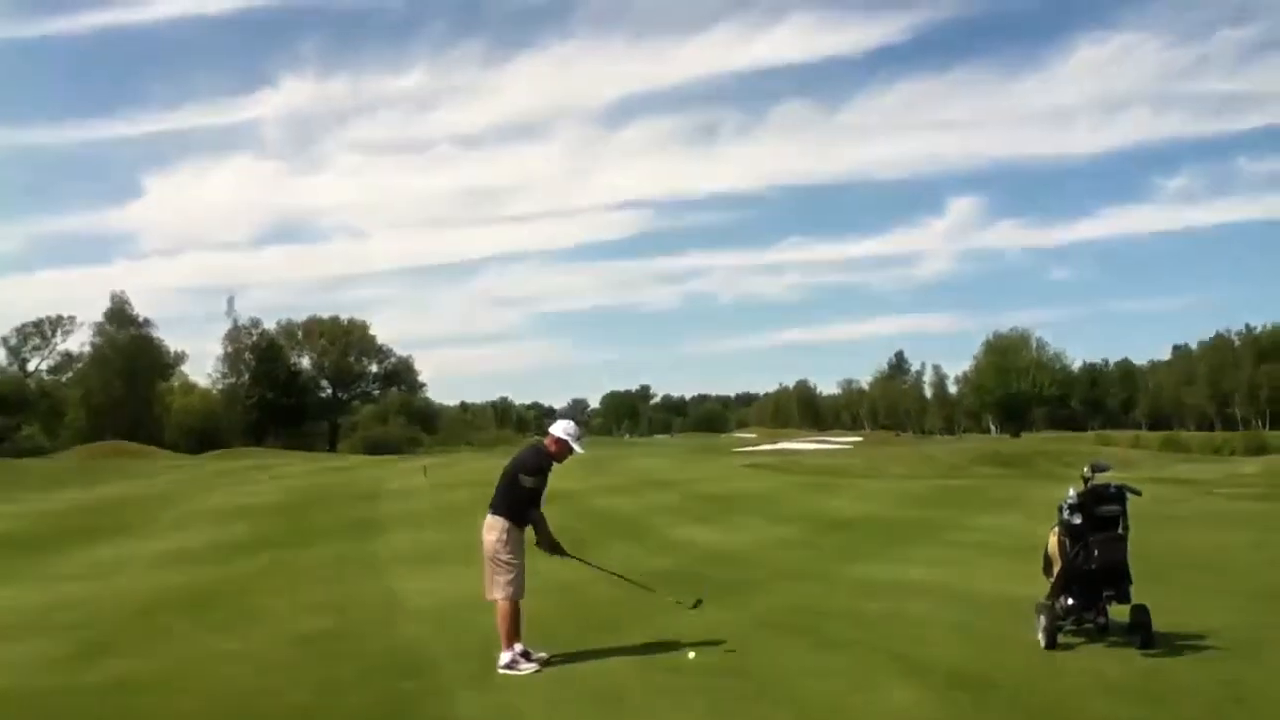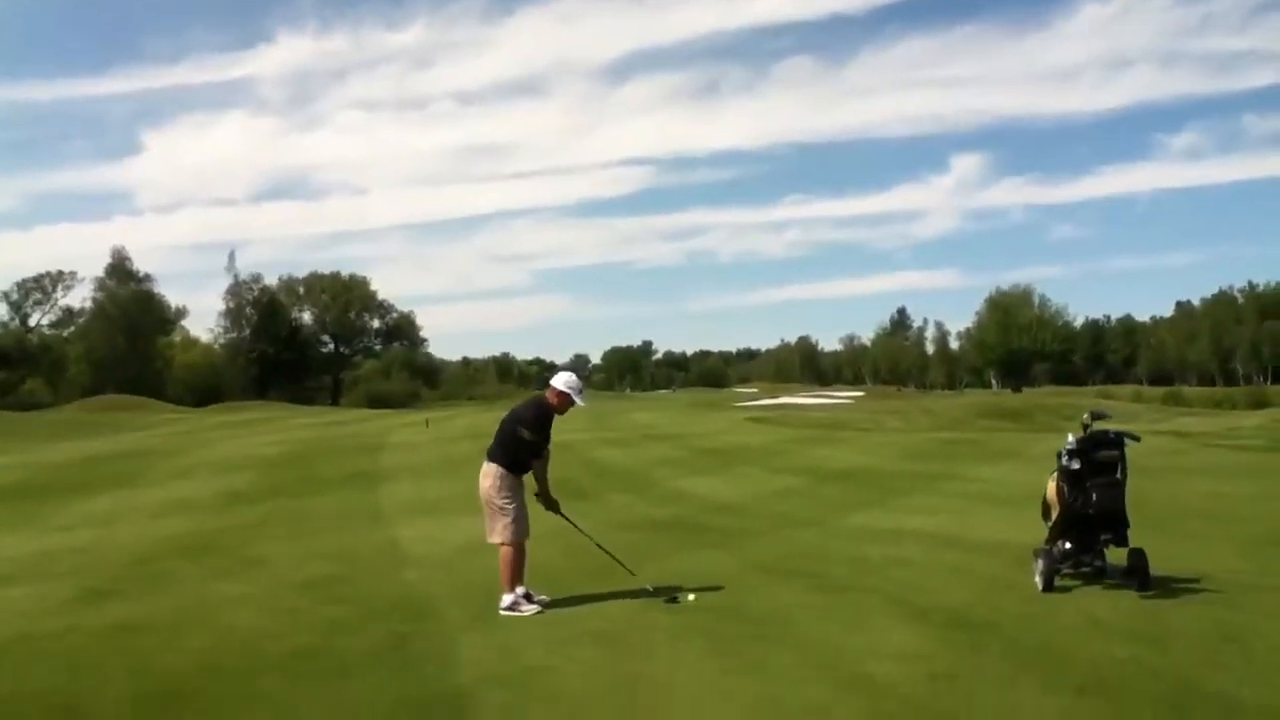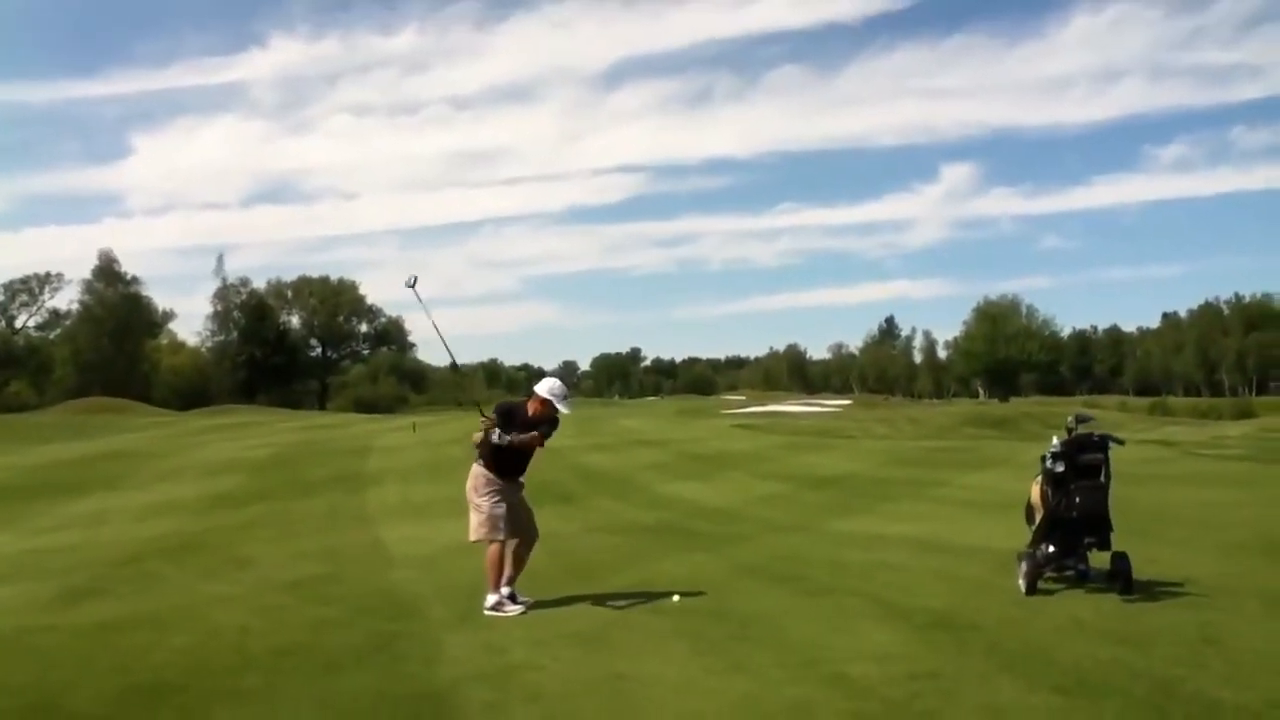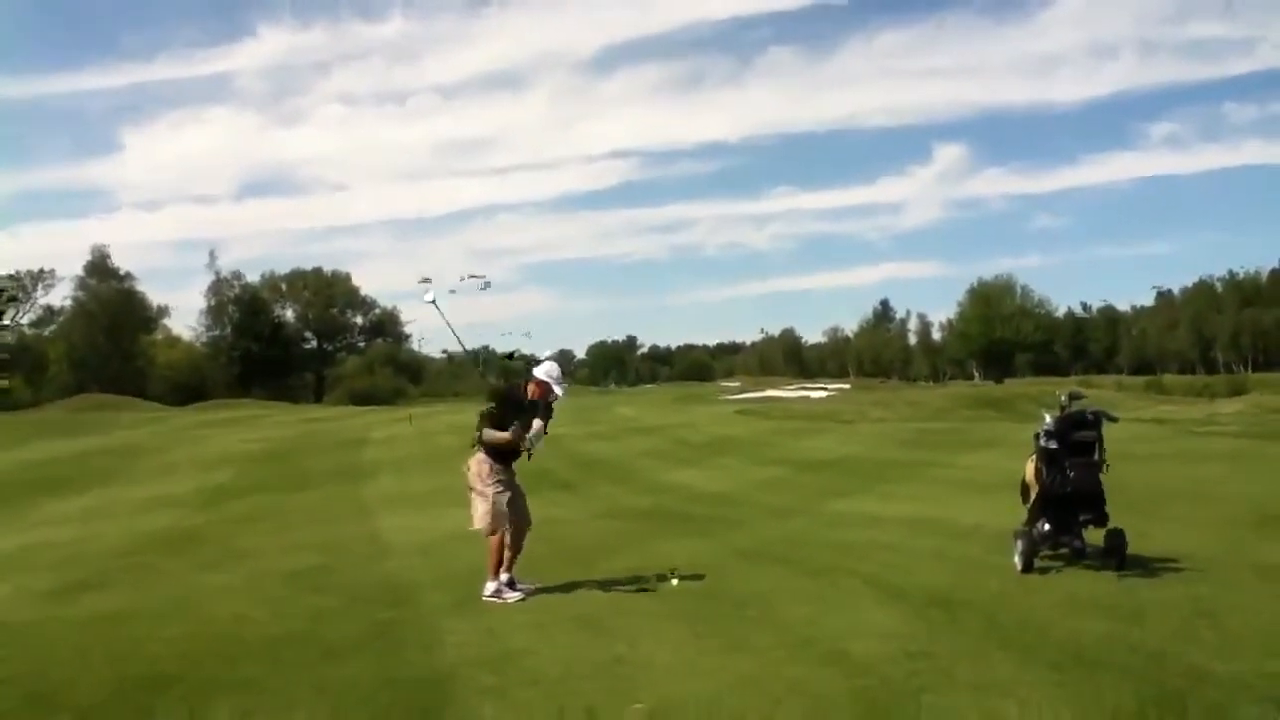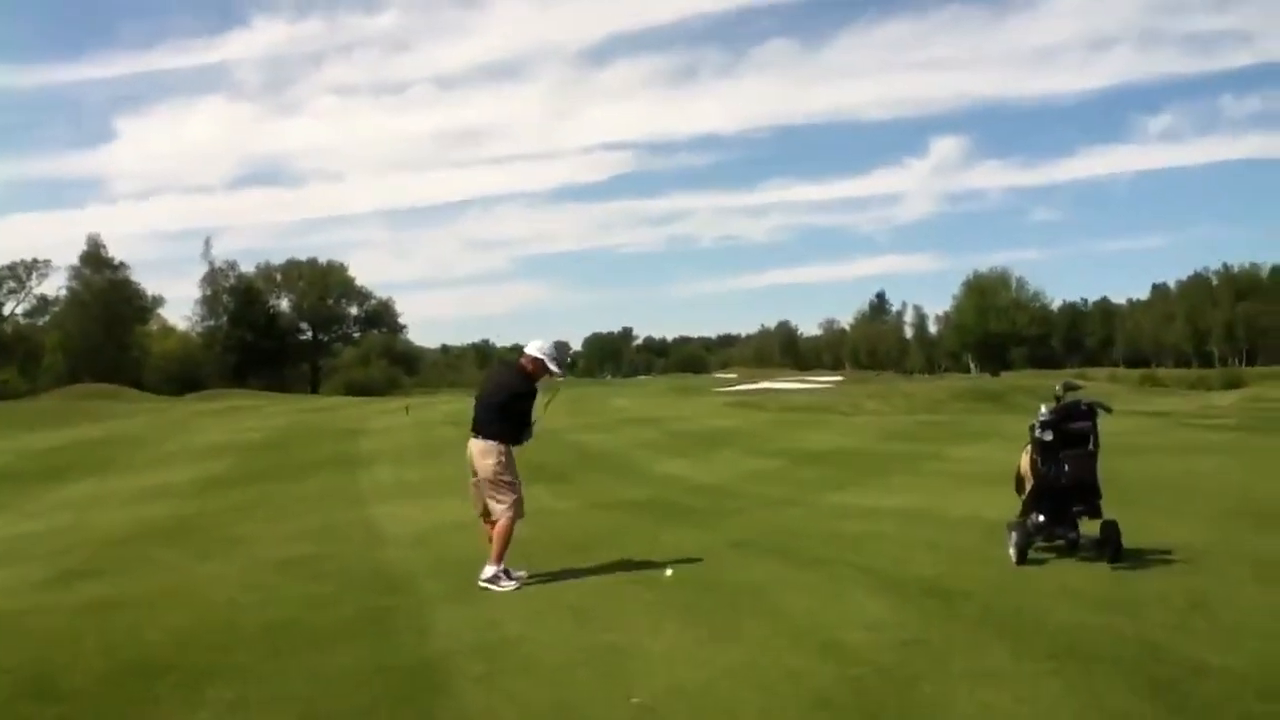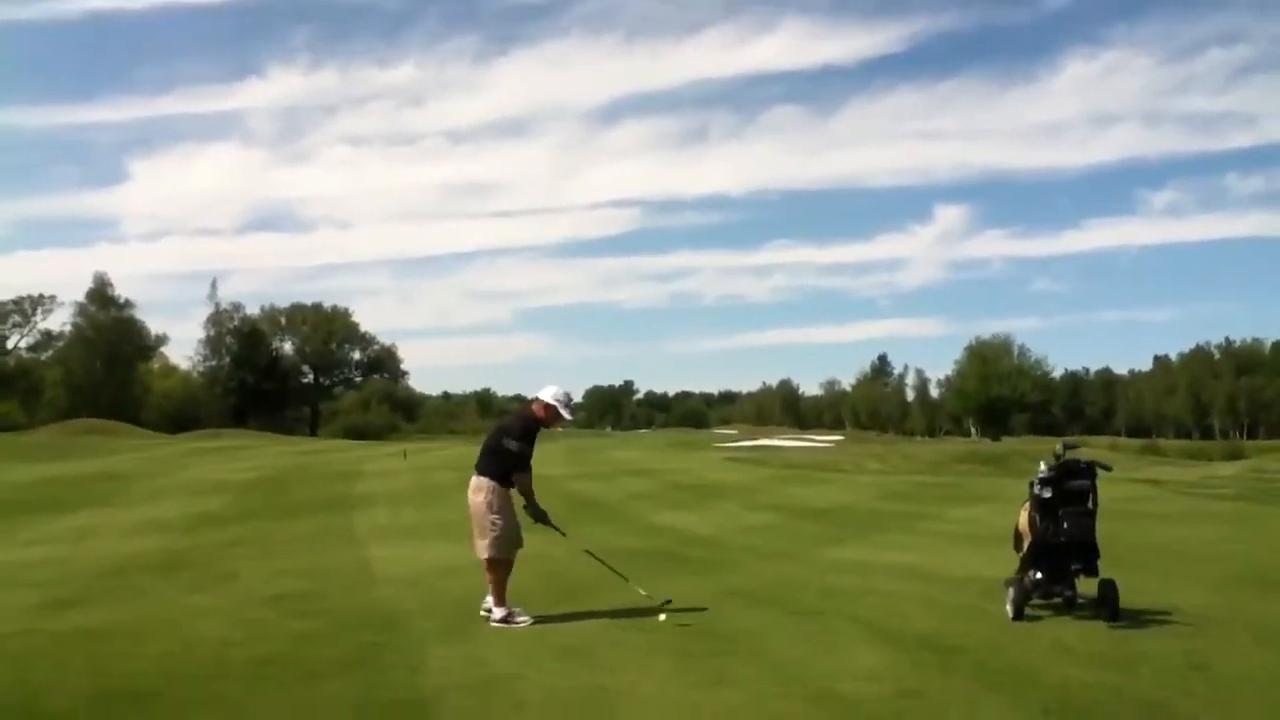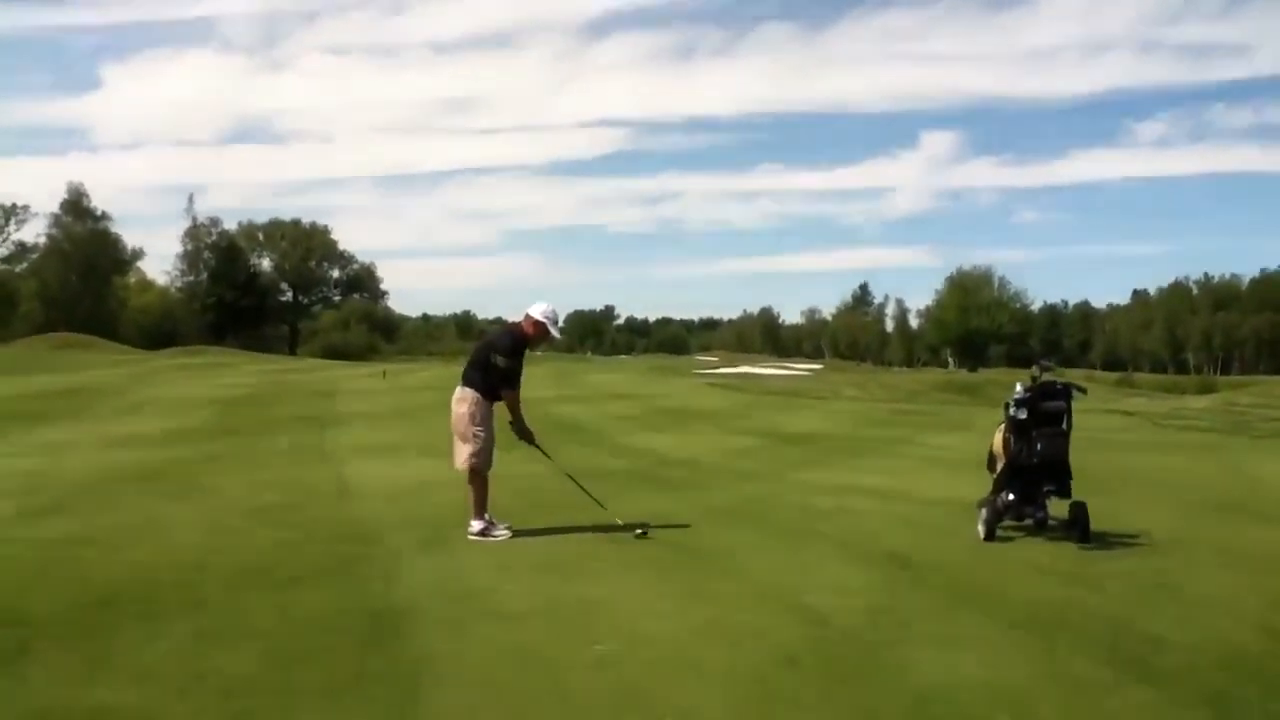
dt=0.7s
person 1, frame 1
left shoulder: (537, 457)
right shoulder: (534, 462)
left elbow: (531, 507)
right elbow: (532, 508)
left wrist: (545, 538)
right wrist: (547, 539)
left hip: (508, 527)
right hip: (503, 528)
left knee: (512, 591)
right knee: (507, 592)
left ankle: (517, 647)
right ankle: (507, 657)
person 1, frame 2
left shoulder: (543, 411)
right shoulder: (531, 414)
left elbow: (543, 453)
right elbow: (535, 459)
left wrist: (543, 491)
right wrist: (546, 494)
left hip: (510, 475)
right hip: (499, 475)
left knee: (519, 536)
right knee: (509, 538)
left ankle: (520, 590)
right ankle: (508, 599)
person 1, frame 3
left shoulder: (550, 422)
right shoulder: (506, 410)
left elbow: (533, 438)
right elbow: (476, 443)
left wrist: (508, 438)
right wrist: (486, 434)
left hip: (511, 481)
right hip: (486, 477)
left knee: (528, 535)
right knee: (497, 537)
left ankle: (506, 589)
right ankle: (493, 599)
person 1, frame 4
left shoulder: (542, 404)
right shoulder: (503, 395)
left elbow: (539, 428)
right elbow: (484, 433)
left wrist: (530, 438)
right wrist: (508, 436)
left hip: (504, 465)
right hip: (486, 463)
left knee: (521, 523)
right knee: (498, 524)
left ankle: (506, 576)
right ankle: (492, 585)
person 1, frame 5
left shoulder: (497, 371)
right shoulder: (524, 385)
right elbow: (523, 427)
left wrist: (516, 433)
right wrist: (523, 434)
left hip: (477, 444)
right hip: (494, 449)
left knee: (492, 511)
right knee: (508, 512)
left ankle: (497, 566)
right ankle: (491, 571)
person 1, frame 6
left shoulder: (525, 423)
right shoulder: (519, 426)
left elbow: (521, 469)
right elbow: (517, 472)
left wrist: (531, 503)
right wrist: (533, 505)
left hip: (495, 487)
right hip: (489, 488)
left knee: (507, 548)
right knee: (497, 551)
left ankle: (493, 600)
right ankle: (499, 611)
person 1, frame 7
left shoulder: (515, 339)
right shoulder: (507, 341)
left elbow: (510, 385)
right elbow: (506, 388)
left wrist: (518, 422)
right wrist: (520, 424)
left hip: (479, 400)
right hip: (472, 400)
left knee: (481, 463)
right knee: (477, 463)
left ankle: (482, 517)
right ankle: (478, 524)
